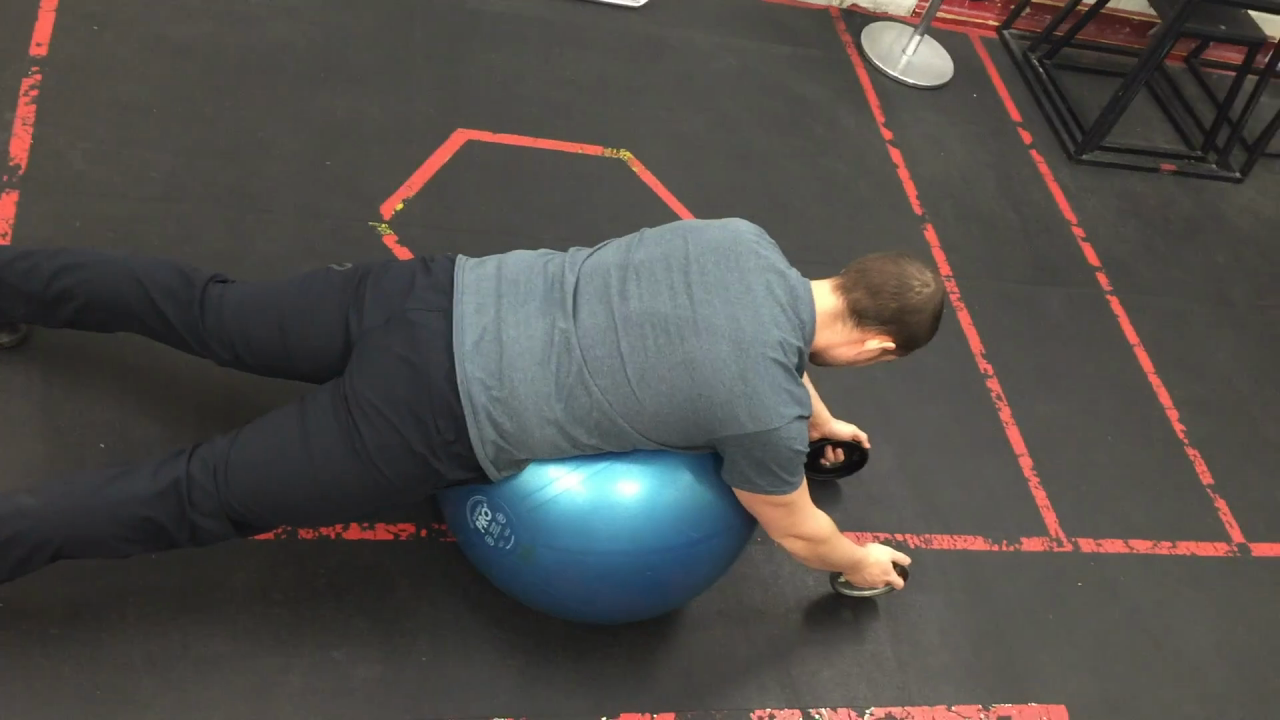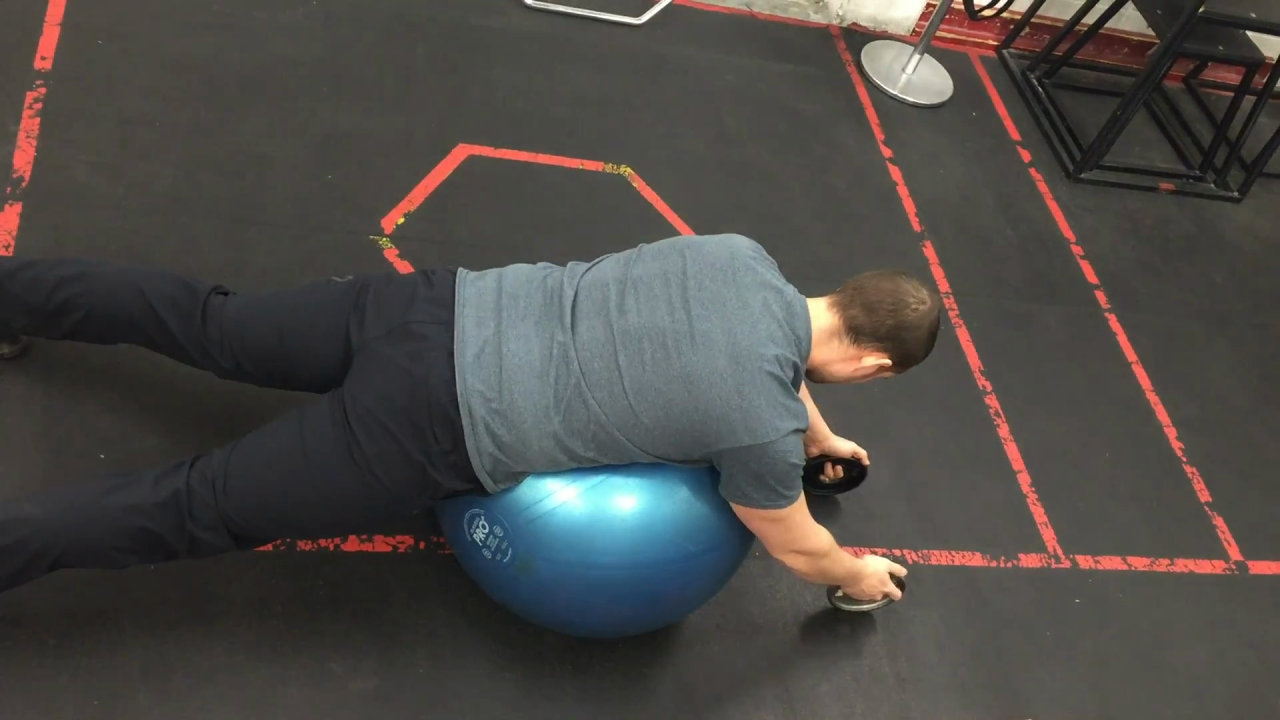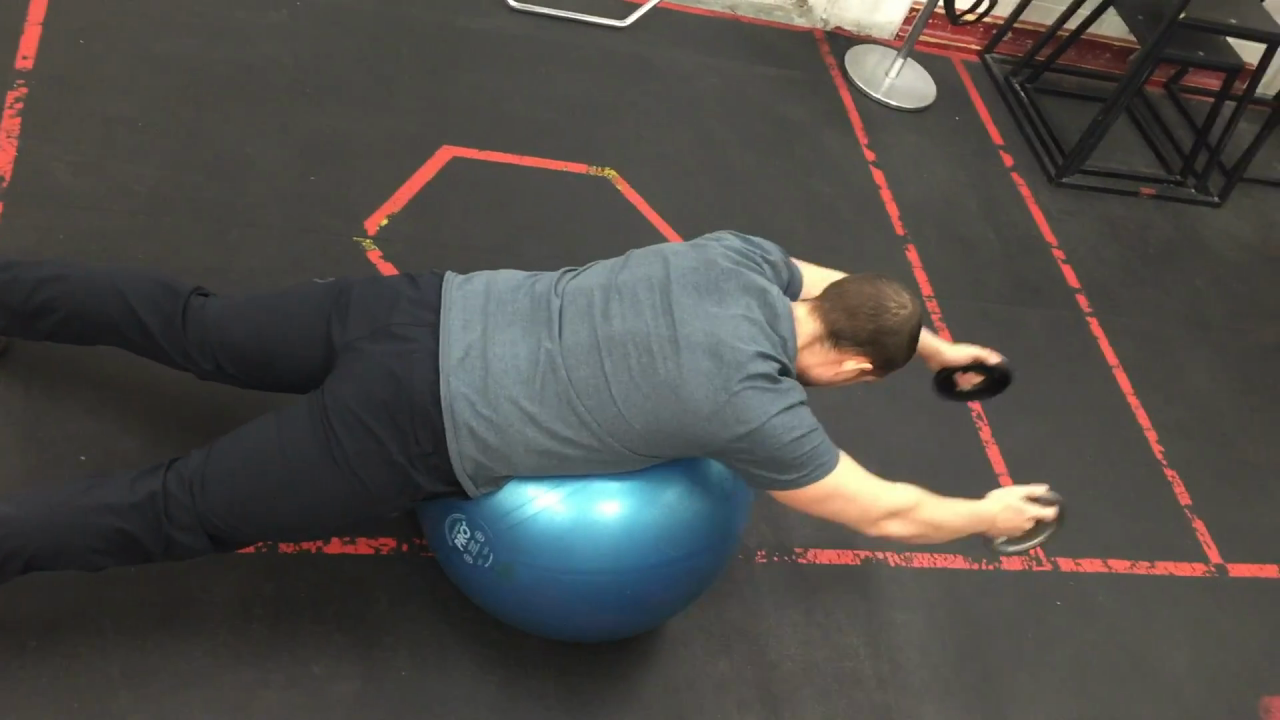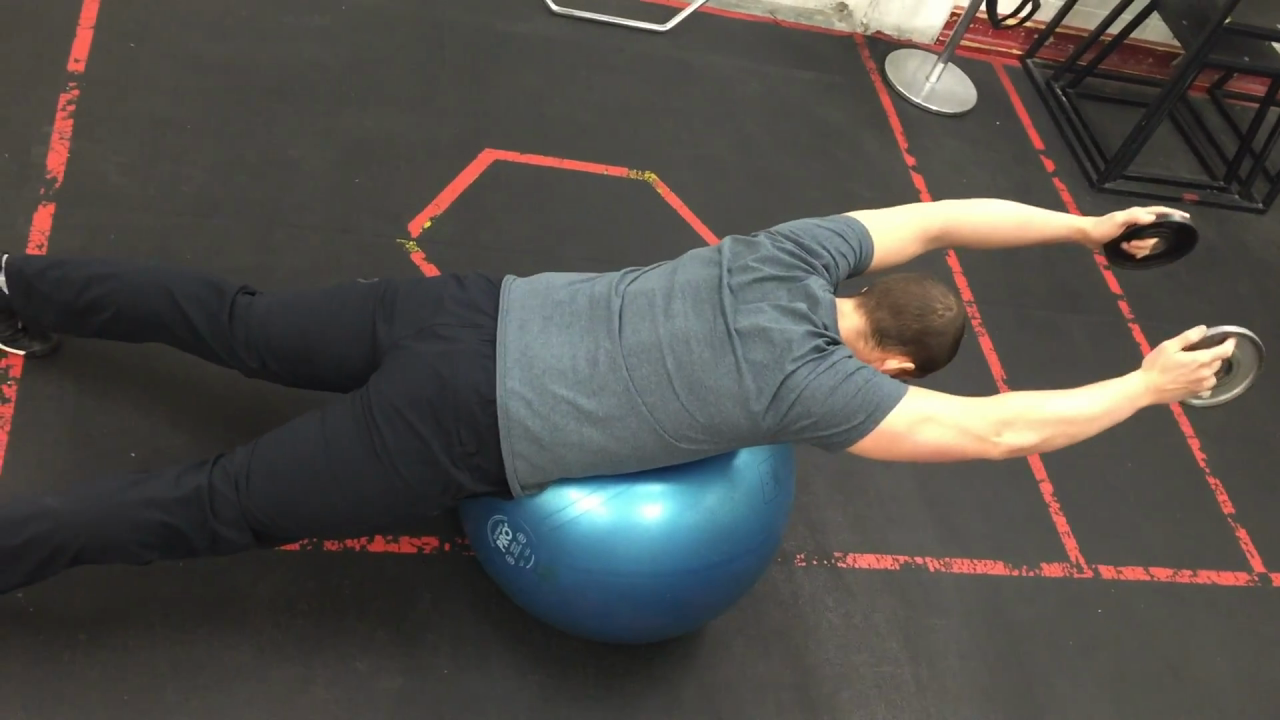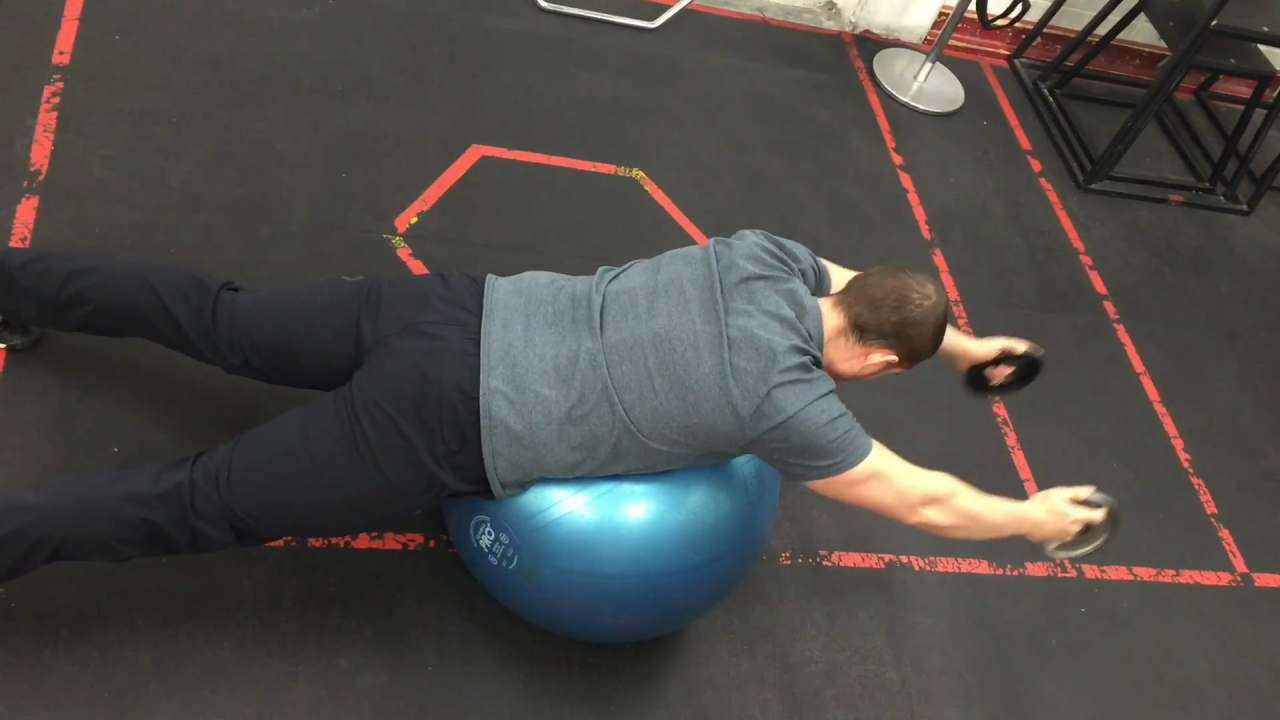
dt=1s
person 1, frame 1
left shoulder: (747, 244)
right shoulder: (764, 408)
right elbow: (796, 530)
left wrist: (817, 421)
right wrist: (863, 563)
left hip: (434, 297)
right hip: (431, 413)
left knee: (210, 312)
right knee: (200, 497)
person 1, frame 2
left shoulder: (744, 259)
right shoulder: (760, 424)
right elbow: (798, 548)
left wrist: (819, 434)
right wrist: (861, 576)
left hip: (434, 309)
right hip: (430, 424)
left knee: (210, 326)
right knee: (198, 510)
person 1, frame 3
left shoulder: (739, 258)
right shoulder: (747, 407)
left elbow: (833, 284)
right elbow: (885, 511)
left wrist: (937, 347)
right wrist: (991, 515)
left hip: (423, 312)
right hip: (413, 424)
left knee: (192, 327)
right knee: (175, 511)
person 1, frame 4
left shoulder: (796, 252)
right shoulder: (803, 384)
left elbow: (939, 215)
right elbow: (1001, 428)
left wrist: (1091, 226)
right wrist: (1152, 383)
left hip: (469, 314)
right hip: (460, 427)
left knee: (239, 325)
right knee: (226, 506)
person 1, frame 5
left shoulder: (766, 259)
right shoulder: (781, 402)
left elbow: (869, 285)
right elbow: (923, 502)
left wrist: (969, 345)
right wrist: (1034, 516)
left hip: (454, 313)
right hip: (443, 424)
left knee: (223, 321)
right knee: (203, 503)
